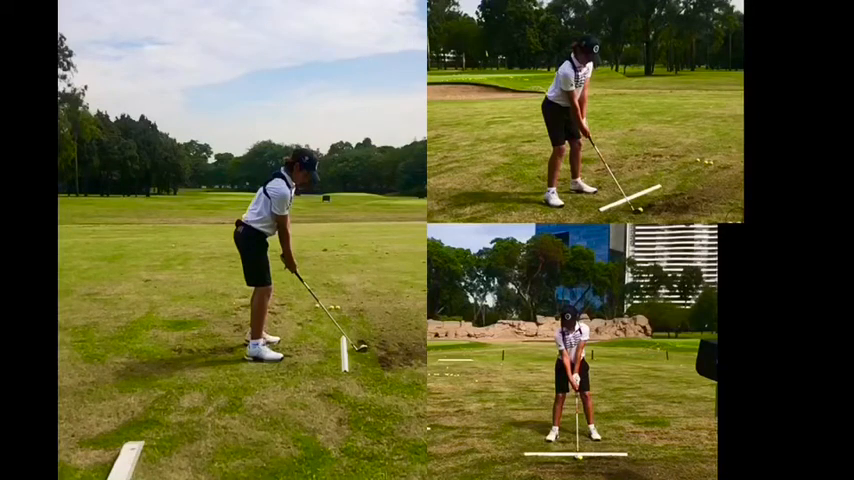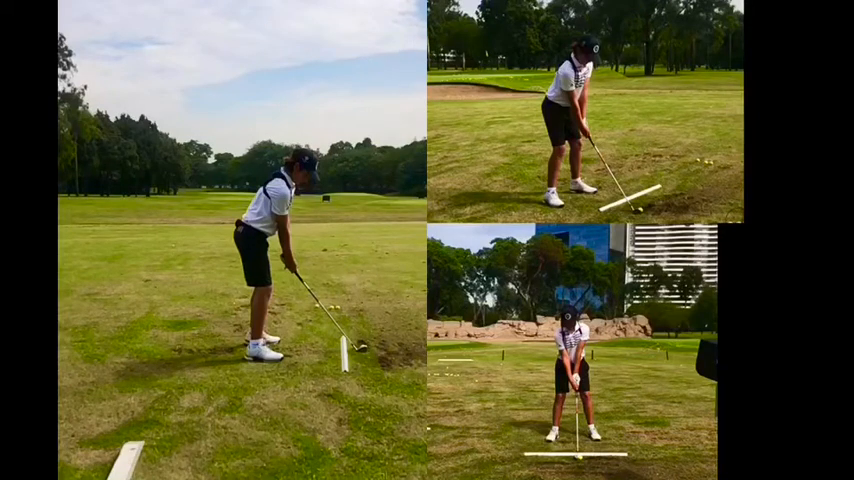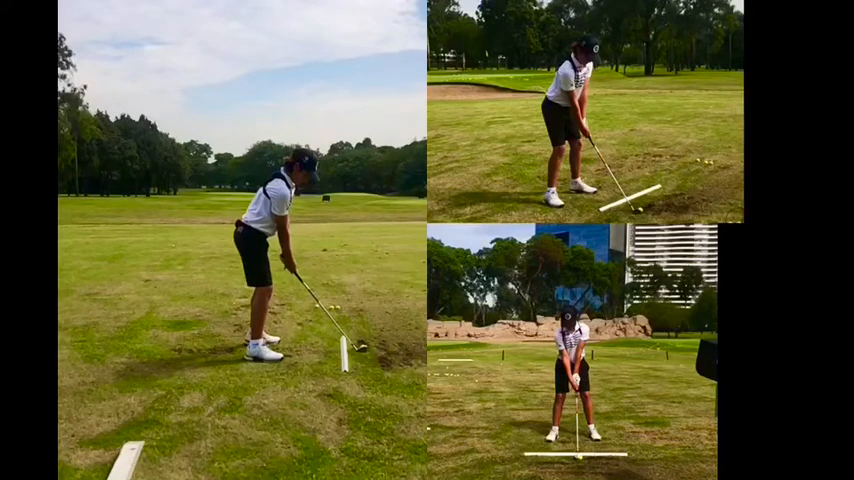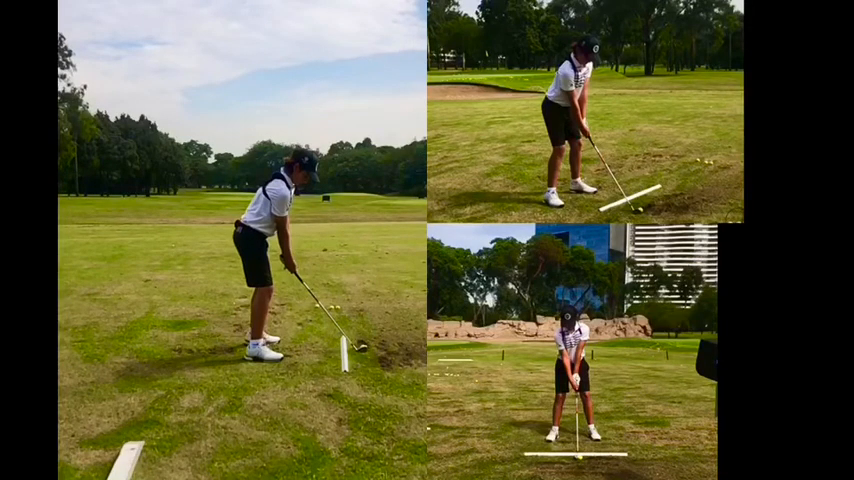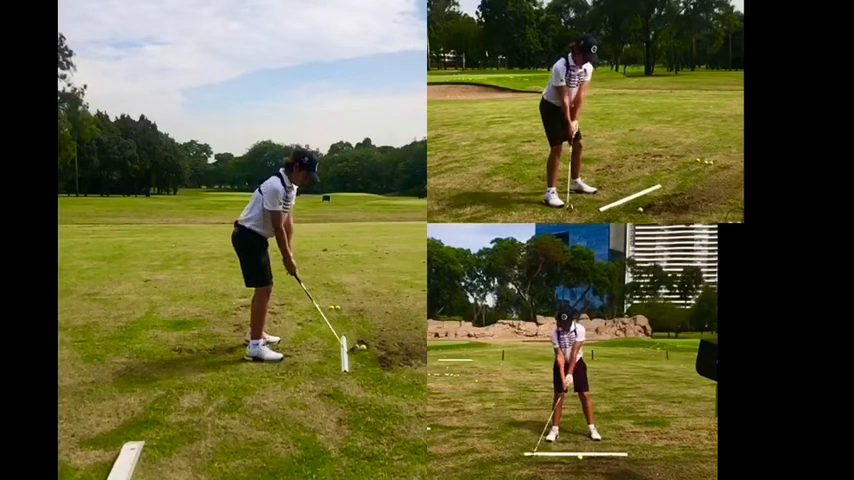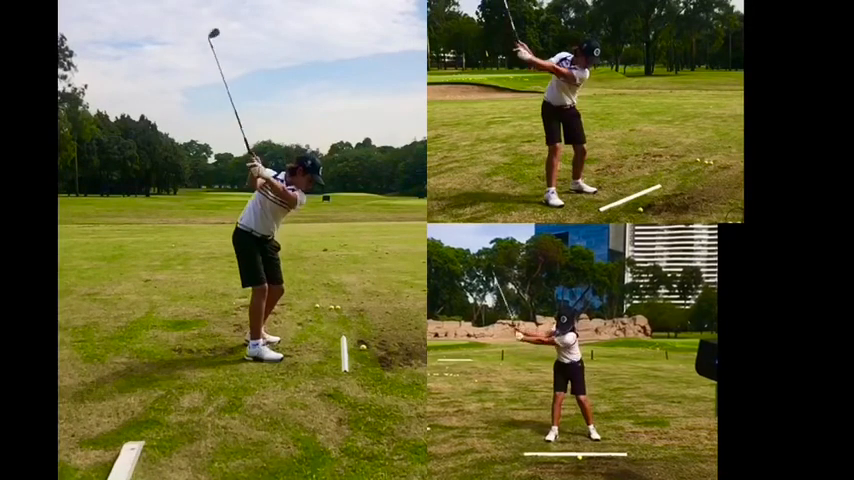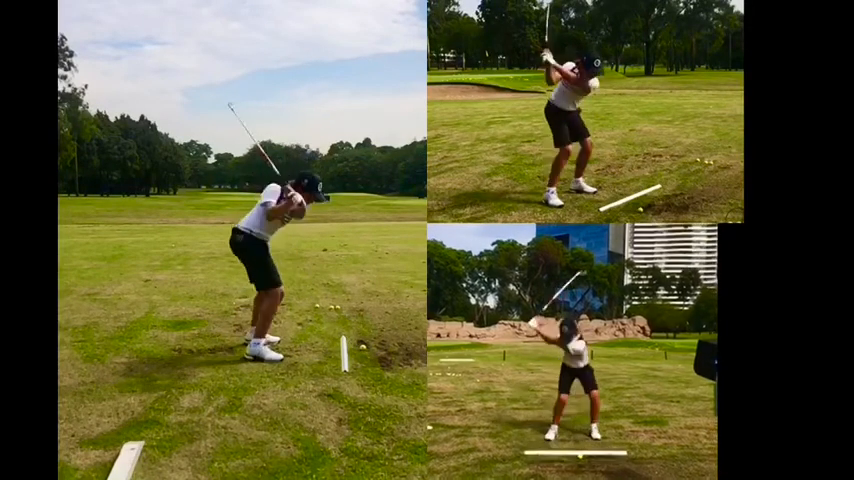
dt=0.4s
person 1, frame 1
left shoulder: (283, 182)
right shoulder: (282, 191)
left elbow: (284, 223)
right elbow: (283, 228)
left wrist: (287, 254)
right wrist: (289, 257)
left hip: (250, 234)
right hip: (252, 237)
left knee: (261, 287)
right knee: (264, 289)
left ankle: (256, 333)
right ankle: (255, 346)
person 1, frame 2
left shoulder: (284, 182)
right shoulder: (282, 190)
left elbow: (284, 223)
right elbow: (283, 228)
left wrist: (287, 254)
right wrist: (289, 258)
left hip: (251, 234)
right hip: (252, 237)
left knee: (262, 287)
right knee: (264, 289)
left ankle: (256, 333)
right ankle: (255, 346)
person 1, frame 3
left shoulder: (284, 182)
right shoulder: (282, 191)
left elbow: (284, 223)
right elbow: (282, 229)
left wrist: (287, 254)
right wrist: (289, 258)
left hip: (251, 235)
right hip: (252, 237)
left knee: (262, 287)
right knee: (265, 289)
left ankle: (255, 333)
right ankle: (255, 346)
person 1, frame 4
left shoulder: (283, 182)
right shoulder: (282, 191)
left elbow: (284, 224)
right elbow: (282, 229)
left wrist: (286, 253)
right wrist: (289, 258)
left hip: (250, 235)
right hip: (251, 237)
left knee: (262, 287)
right knee: (266, 289)
left ankle: (256, 333)
right ankle: (255, 346)
person 1, frame 5
left shoulder: (290, 187)
right shoulder: (275, 186)
left elbow: (288, 222)
right elbow: (277, 227)
left wrist: (290, 252)
right wrist: (287, 258)
left hip: (256, 238)
right hip: (247, 237)
left knee: (264, 287)
right knee: (264, 289)
left ankle: (255, 333)
right ankle: (255, 346)
person 1, frame 6
left shoulder: (299, 196)
right shoulder: (271, 175)
left elbow: (281, 193)
right elbow: (254, 184)
left wrist: (264, 175)
right wrist: (257, 172)
left hip: (266, 241)
right hip: (246, 237)
left knee: (277, 289)
right knee: (261, 288)
left ankle: (256, 332)
right ankle: (255, 346)
person 1, frame 7
left shoulder: (298, 206)
right shoulder: (274, 189)
left elbow: (300, 212)
right elbow: (271, 215)
left wrist: (298, 201)
right wrist: (290, 201)
left hip: (255, 244)
right hip: (247, 242)
left knee: (267, 290)
right knee: (275, 292)
left ankle: (255, 332)
right ankle: (256, 345)
person 2, frame 1
left shoulder: (588, 65)
right shoulder: (567, 71)
left elbow: (584, 92)
right elbow: (573, 101)
left wrist: (584, 119)
right wrist: (581, 125)
left hip: (567, 108)
right hip: (553, 108)
left knee: (577, 143)
right knee: (560, 148)
left ankle: (576, 182)
right ankle: (550, 192)
person 2, frame 2
left shoulder: (588, 65)
right shoulder: (567, 71)
left elbow: (584, 92)
right elbow: (573, 101)
left wrist: (584, 118)
right wrist: (582, 125)
left hip: (567, 108)
right hip: (554, 108)
left knee: (577, 143)
right knee: (560, 148)
left ankle: (576, 182)
right ankle: (551, 192)
person 2, frame 3
left shoulder: (588, 65)
right shoulder: (567, 71)
left elbow: (584, 92)
right elbow: (573, 101)
left wrist: (584, 119)
right wrist: (581, 125)
left hip: (567, 108)
right hip: (553, 108)
left knee: (577, 143)
right knee: (560, 148)
left ankle: (576, 182)
right ankle: (551, 192)
person 2, frame 4
left shoulder: (588, 65)
right shoulder: (567, 71)
left elbow: (584, 92)
right elbow: (573, 101)
left wrist: (584, 118)
right wrist: (581, 125)
left hip: (567, 108)
right hip: (553, 108)
left knee: (577, 144)
right knee: (559, 148)
left ankle: (576, 182)
right ankle: (551, 191)
person 2, frame 5
left shoulder: (588, 68)
right shoulder: (560, 67)
left elbow: (580, 95)
right elbow: (563, 98)
left wrist: (575, 121)
right wrist: (568, 123)
left hip: (568, 108)
right hip: (551, 107)
left knee: (577, 144)
right knee: (557, 148)
left ankle: (576, 182)
right ankle: (551, 192)
person 2, frame 6
left shoulder: (583, 73)
right shoulder: (563, 56)
left elbow: (554, 70)
right elbow: (544, 66)
left wrist: (530, 59)
right wrist: (529, 55)
left hip: (569, 110)
right hip: (550, 108)
left knee: (581, 149)
right knee: (555, 148)
left ankle: (576, 182)
right ankle: (550, 192)
person 2, frame 7
left shoulder: (592, 83)
right shoulder: (570, 67)
left elbow: (574, 81)
right elbow: (551, 79)
left wrist: (555, 65)
right wrist: (549, 63)
left hip: (571, 112)
right hip: (555, 110)
left knee: (587, 145)
right knee: (565, 149)
left ankle: (577, 182)
right ankle: (550, 192)
person 3, frame 1
left shoulder: (584, 329)
right shoulder: (559, 334)
left elbow: (579, 351)
right elbow: (565, 356)
left wrist: (576, 373)
right wrist: (570, 378)
left hip: (579, 364)
right hip: (563, 365)
left knee: (586, 394)
right knee: (560, 396)
left ankle: (592, 428)
right ankle: (555, 430)
person 3, frame 2
left shoulder: (584, 329)
right shoulder: (559, 334)
left elbow: (579, 351)
right elbow: (565, 356)
left wrist: (576, 373)
right wrist: (570, 378)
left hip: (579, 363)
right hip: (563, 365)
left knee: (586, 394)
right knee: (560, 396)
left ankle: (592, 428)
right ankle: (555, 429)
person 3, frame 3
left shoulder: (584, 329)
right shoulder: (559, 334)
left elbow: (579, 351)
right elbow: (565, 356)
left wrist: (576, 373)
right wrist: (570, 378)
left hip: (580, 364)
right hip: (563, 365)
left knee: (586, 394)
right knee: (560, 396)
left ankle: (592, 428)
right ankle: (555, 429)
person 3, frame 4
left shoulder: (584, 329)
right shoulder: (559, 334)
left elbow: (579, 351)
right elbow: (565, 356)
left wrist: (576, 373)
right wrist: (570, 378)
left hip: (580, 363)
right hip: (563, 365)
left knee: (586, 395)
right knee: (560, 396)
left ankle: (592, 428)
right ankle: (555, 429)
person 3, frame 5
left shoulder: (580, 330)
right shoulder: (555, 333)
left elbow: (574, 353)
right elbow: (559, 356)
left wrist: (570, 374)
right wrist: (563, 377)
left hip: (577, 364)
right hip: (561, 365)
left knee: (584, 395)
right knee: (558, 396)
left ankle: (592, 428)
right ankle: (555, 429)
person 3, frame 6
left shoulder: (570, 337)
right shoulder: (560, 327)
left elbow: (546, 341)
right elbow: (545, 335)
left wrist: (524, 339)
right wrist: (525, 334)
left hip: (574, 366)
right hip: (560, 365)
left knee: (581, 398)
right knee: (558, 397)
left ankle: (591, 428)
right ankle: (554, 430)
person 3, frame 7
left shoulder: (579, 345)
right shoulder: (568, 334)
left elbow: (554, 342)
left wrist: (539, 330)
left hip: (583, 369)
right hip: (568, 368)
left knee: (595, 396)
right knee: (562, 399)
left ankle: (594, 428)
right ankle: (554, 428)
